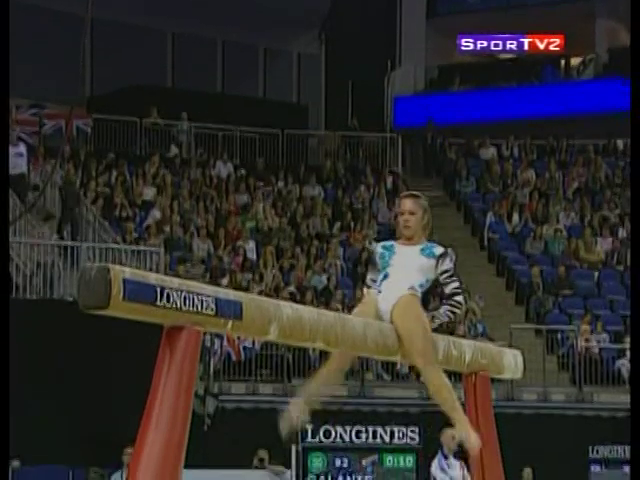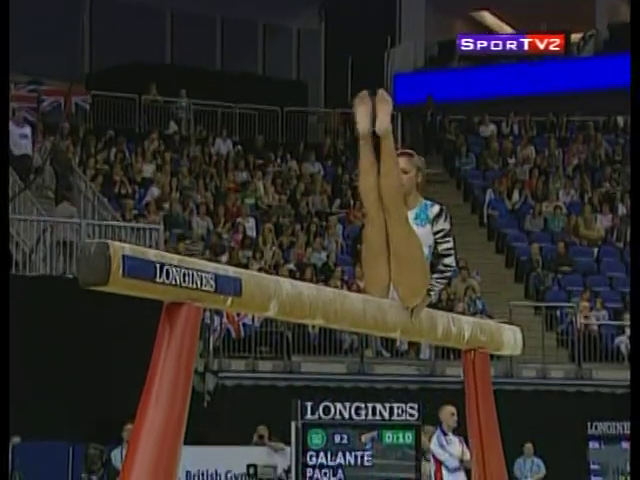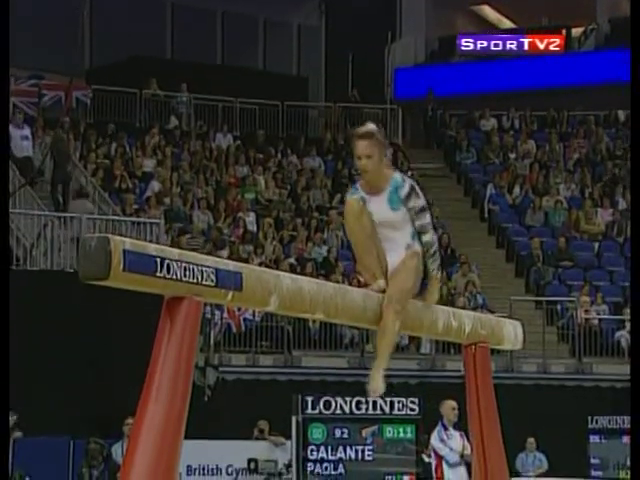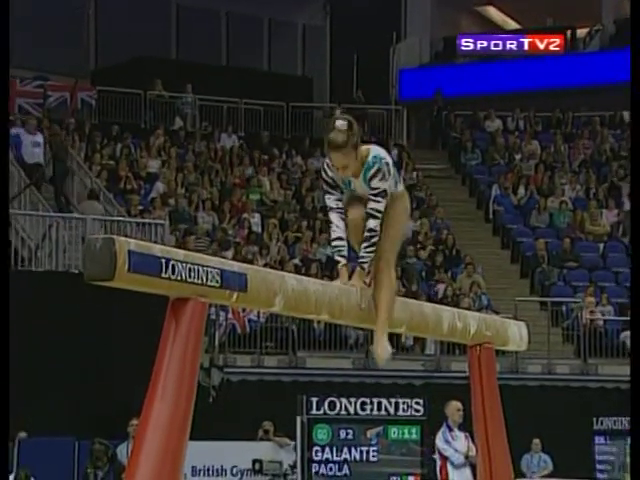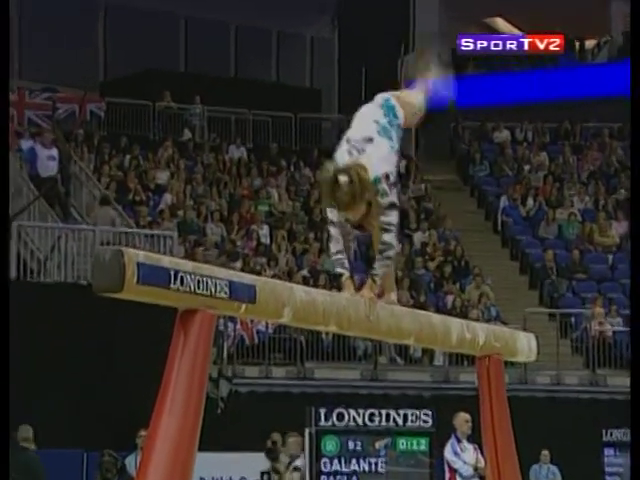
dt=0.5s
person 1, frame 1
left shoulder: (439, 253)
right shoulder: (383, 248)
left elbow: (457, 299)
left wrist: (430, 321)
right wrist: (368, 300)
left hip: (405, 301)
right hip: (374, 302)
left knee: (428, 364)
right knee: (342, 354)
left ankle: (463, 428)
right ankle: (305, 400)
person 1, frame 2
left shoulder: (434, 212)
right shoulder: (391, 208)
left elbow: (448, 259)
left wrist: (428, 293)
left hip: (412, 289)
right hip: (380, 288)
left knee: (393, 211)
right knee: (372, 206)
person 1, frame 3
left shoulder: (404, 186)
right shoulder: (356, 194)
left elbow: (428, 233)
left wrist: (433, 283)
right wrist: (370, 270)
left hip: (407, 257)
right hip: (376, 265)
left knee: (394, 300)
right knee: (351, 206)
left ankle: (378, 372)
right ankle: (377, 278)
person 1, frame 4
left shoulder: (378, 162)
right shoulder: (330, 169)
left elbow: (375, 221)
right elbow: (336, 219)
left wrist: (360, 273)
right wrist: (343, 270)
left hip: (393, 200)
right hip: (361, 200)
left knee: (384, 260)
right knee: (355, 220)
left ankle: (381, 330)
right ankle: (382, 292)
person 1, frame 5
left shoulder: (381, 175)
right shoulder: (339, 178)
left elbow: (389, 234)
right elbow: (336, 233)
left wrist: (373, 283)
right wrist: (346, 282)
right knee: (373, 217)
left ankle: (432, 81)
